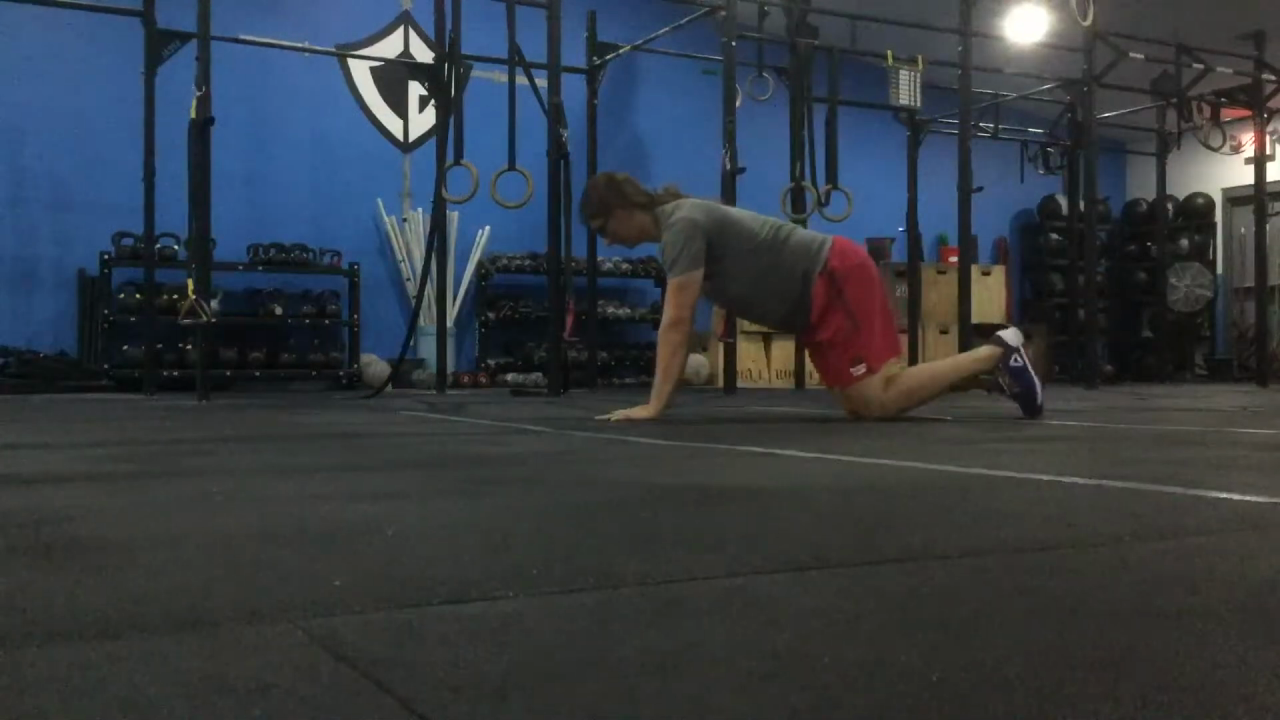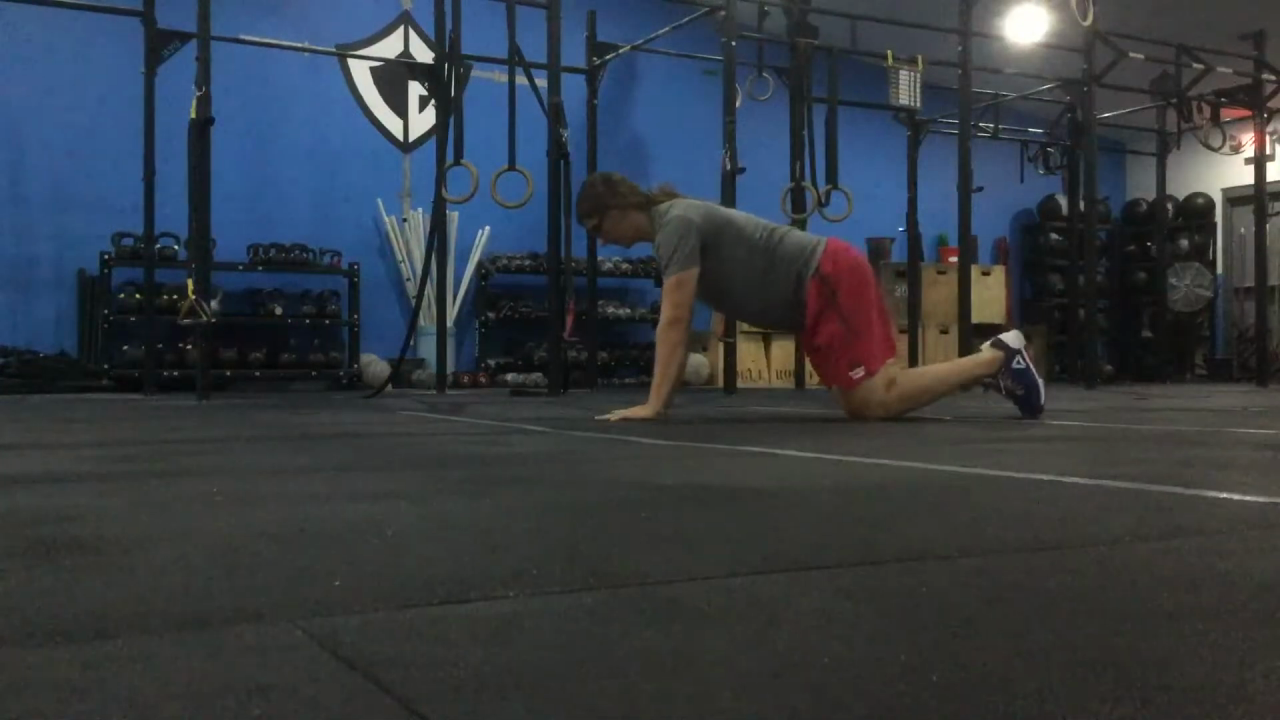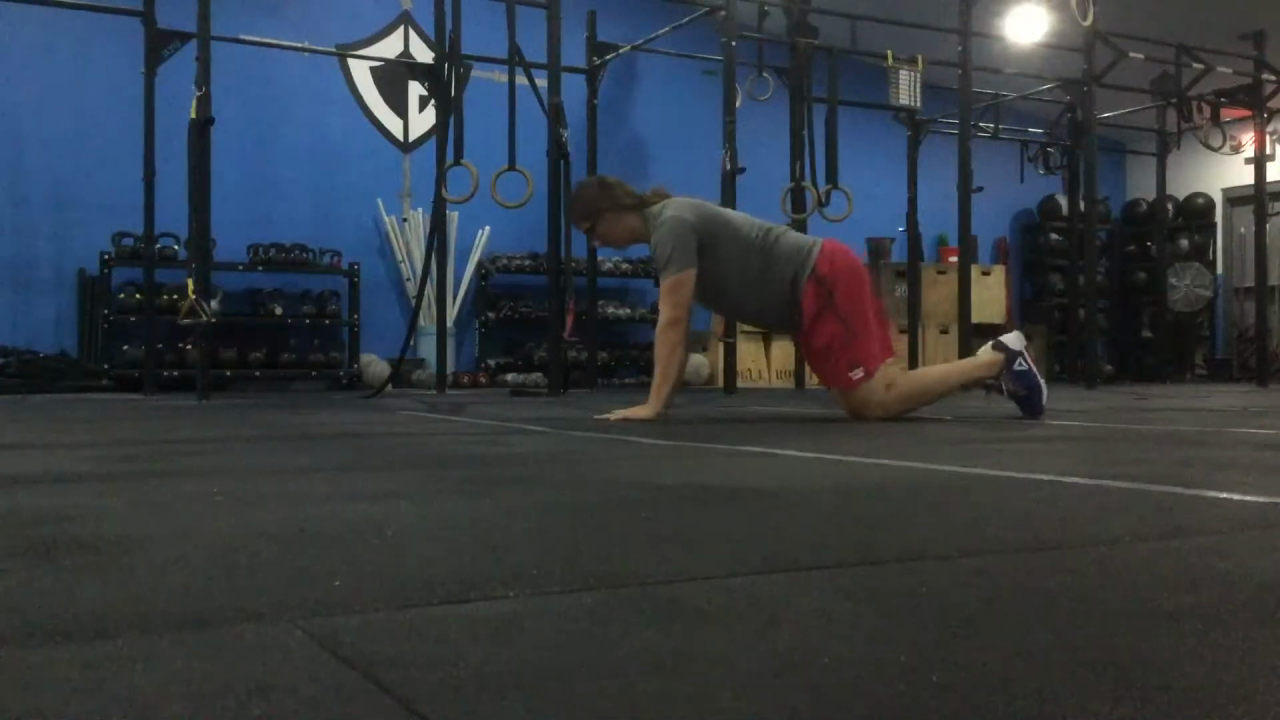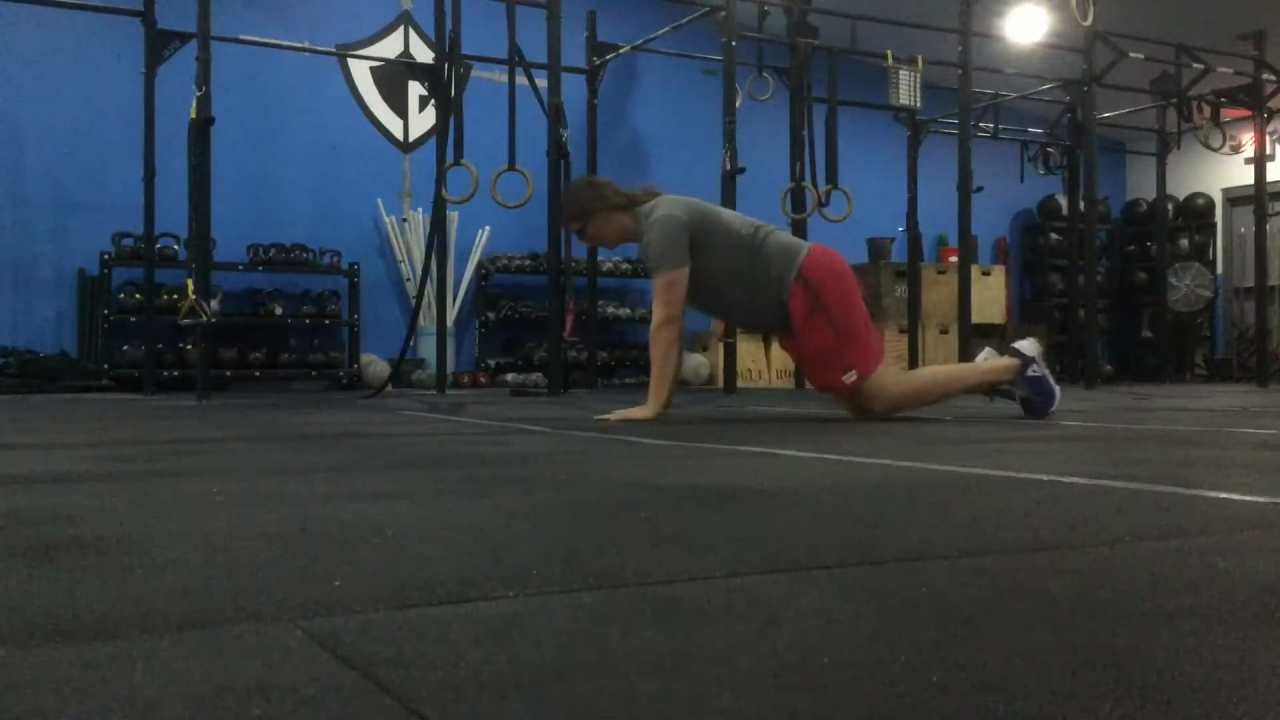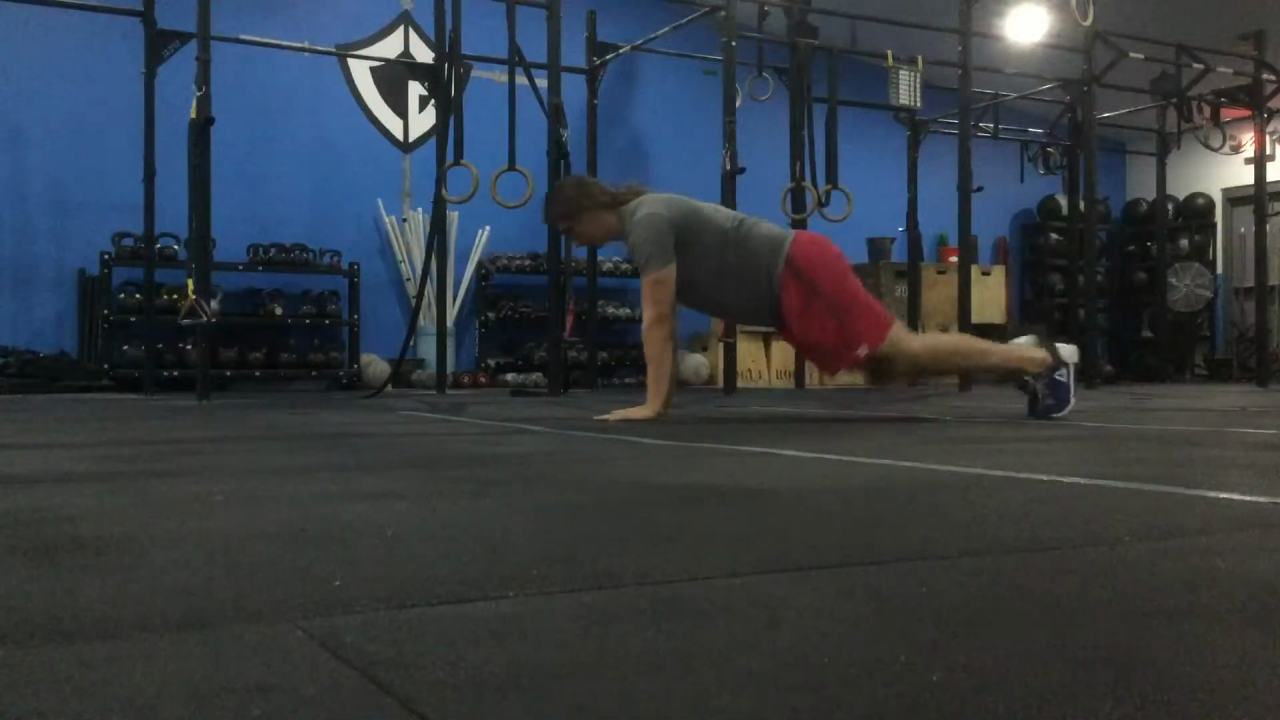
dt=0.2s
person 1, frame 1
left shoulder: (681, 225)
right shoulder: (682, 225)
left elbow: (676, 323)
right elbow: (683, 322)
left wrist: (654, 405)
right wrist: (662, 397)
left hip: (837, 276)
right hip: (823, 290)
left knee: (877, 401)
right knee: (863, 401)
left ankle: (997, 352)
right ankle: (989, 364)
person 1, frame 2
left shoulder: (675, 224)
right shoulder: (674, 225)
left elbow: (674, 321)
right elbow: (680, 323)
left wrist: (653, 404)
right wrist: (662, 398)
left hip: (830, 279)
right hip: (820, 290)
left knee: (877, 403)
right knee: (863, 401)
left ankle: (999, 357)
right ankle: (990, 365)
person 1, frame 3
left shoulder: (671, 225)
right shoulder: (668, 225)
left elbow: (673, 321)
right elbow: (677, 322)
left wrist: (653, 405)
right wrist: (663, 397)
left hip: (824, 279)
right hip: (816, 287)
left knee: (878, 402)
right knee: (867, 397)
left ankle: (1001, 358)
right ankle: (988, 364)
person 1, frame 4
left shoulder: (662, 224)
right shoulder: (659, 225)
left elbow: (666, 321)
right elbow: (670, 323)
left wrist: (653, 405)
right wrist: (662, 397)
left hip: (809, 284)
right hip: (798, 294)
left knee: (884, 396)
right knee: (866, 402)
left ankle: (1016, 363)
right ankle: (987, 372)
person 1, frame 5
left shoulder: (646, 222)
right shoulder: (644, 221)
left elbow: (657, 320)
right elbow: (662, 321)
left wrist: (653, 404)
right wrist: (663, 395)
left hip: (799, 272)
right hip: (793, 283)
left knee: (904, 349)
right knee: (891, 365)
left ankle: (1045, 361)
right ankle: (1016, 356)
